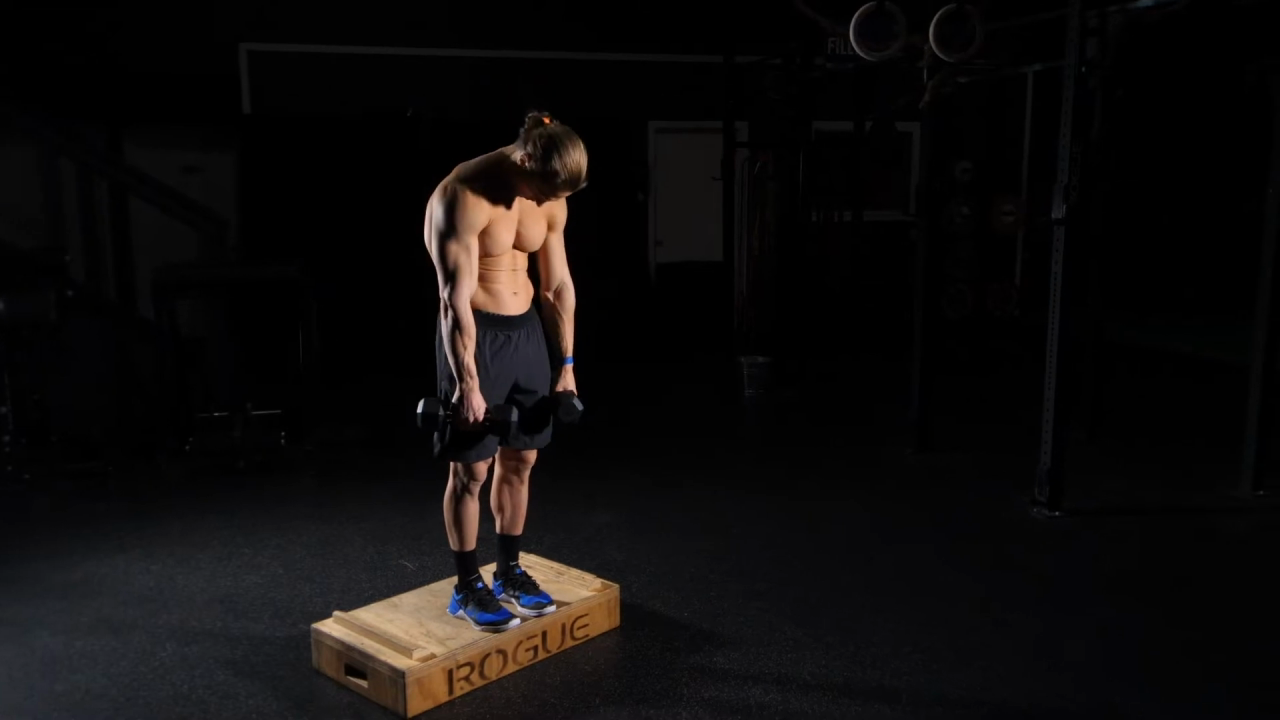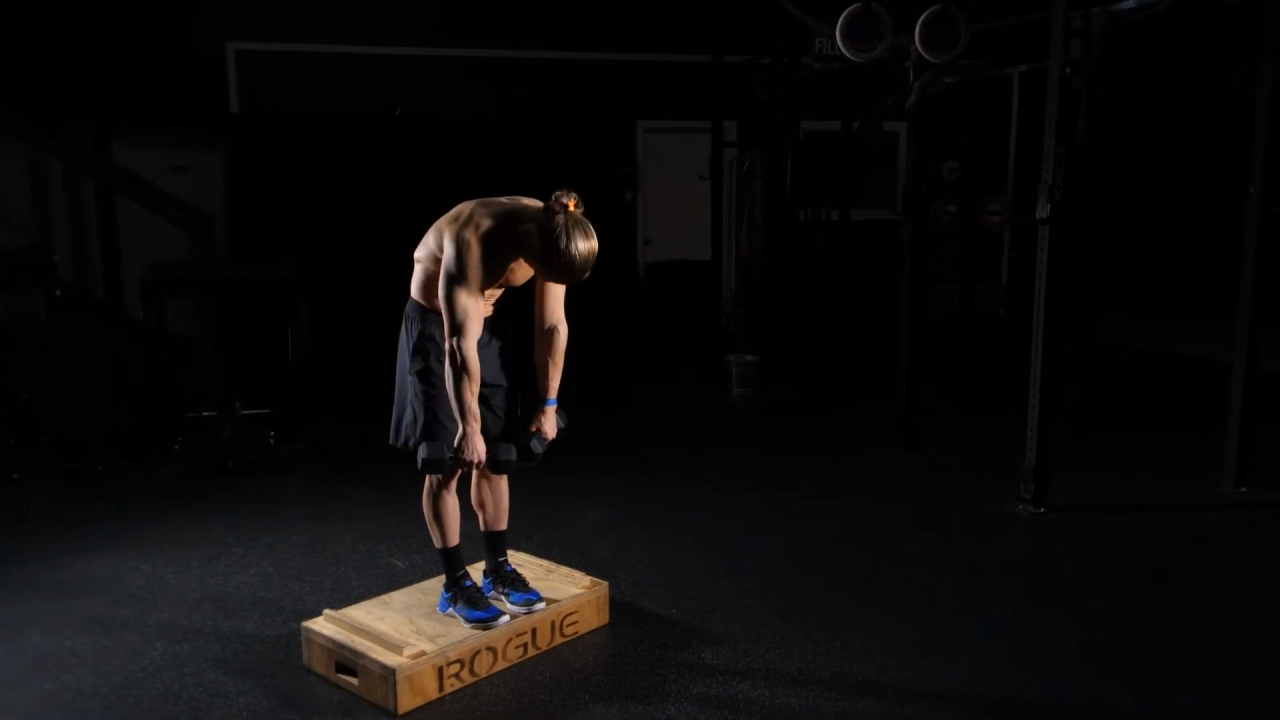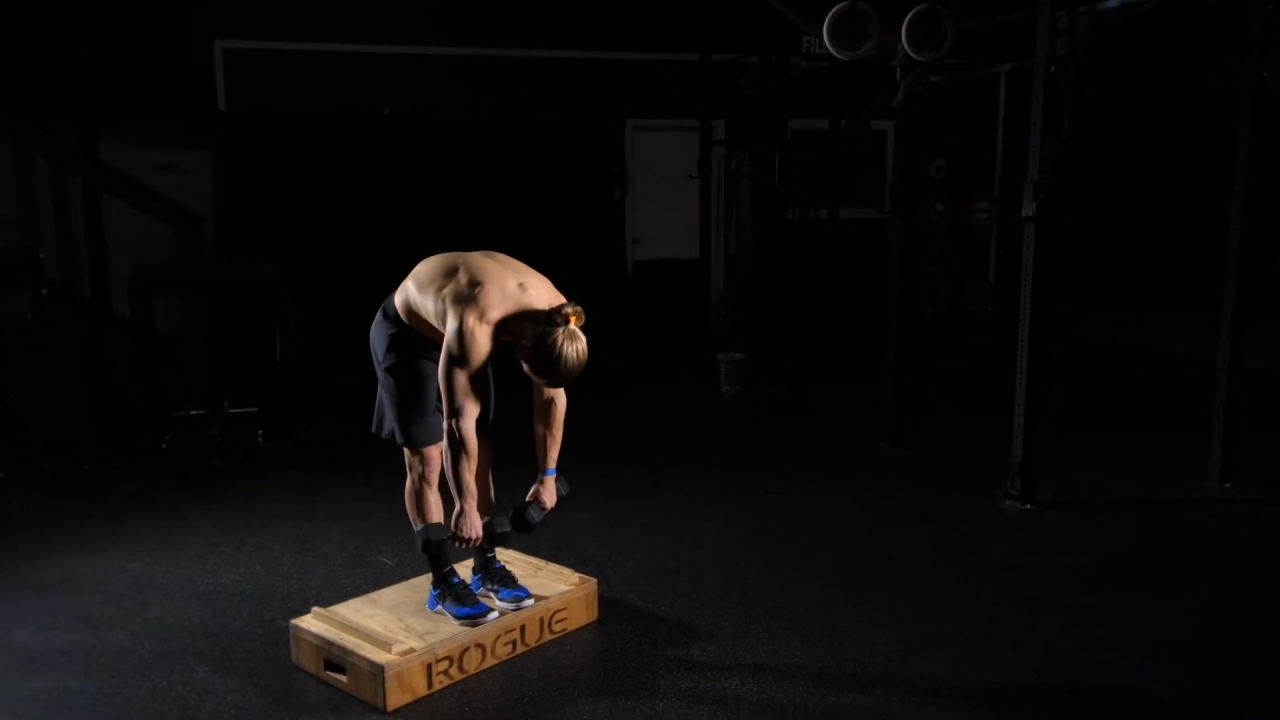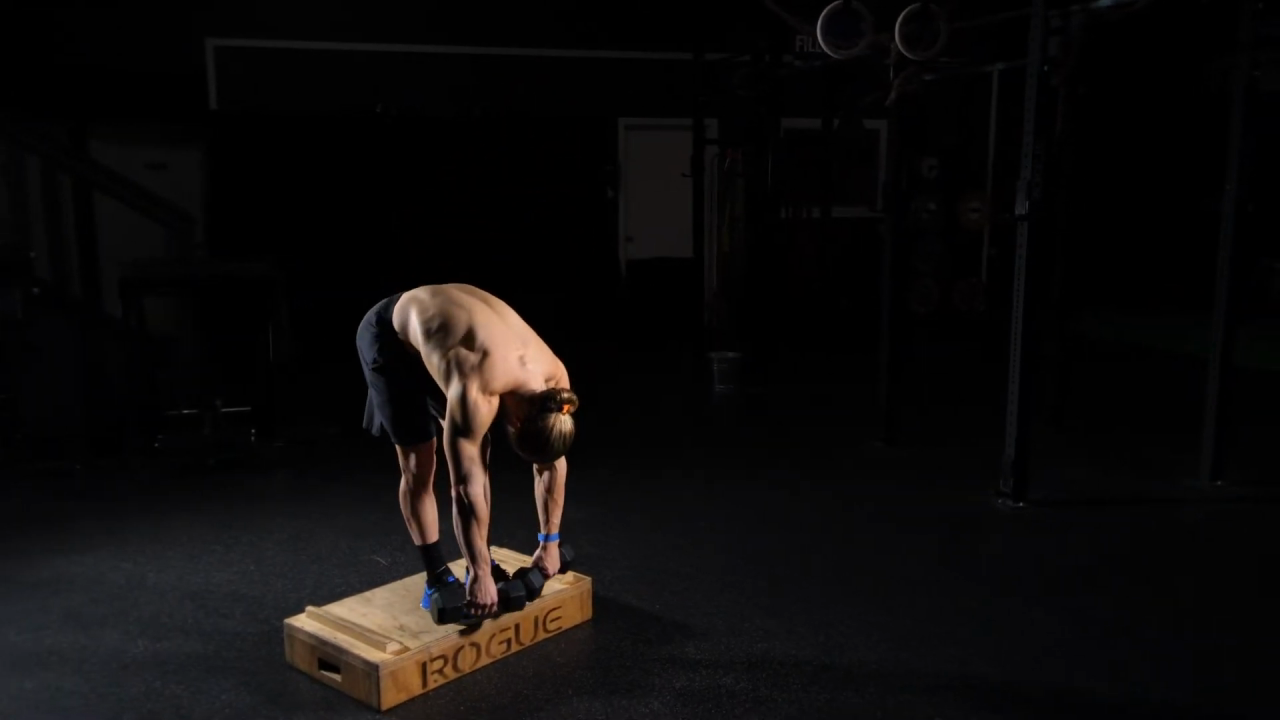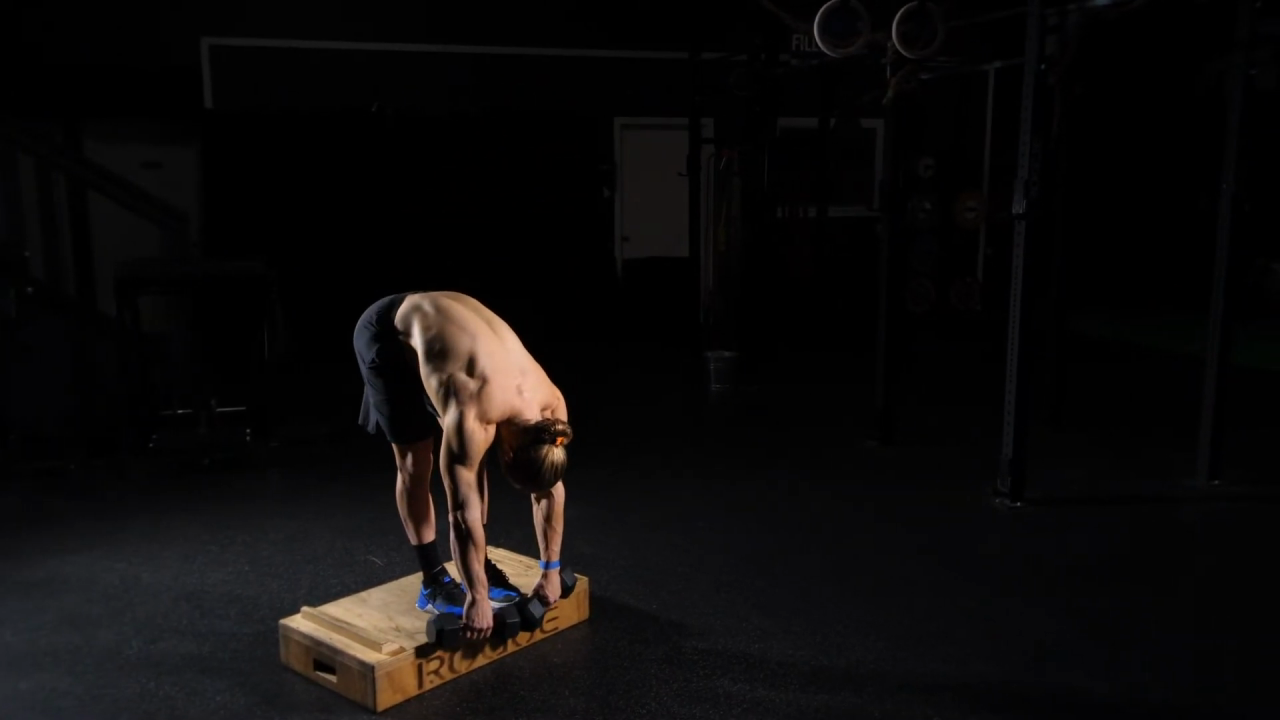
dt=1s
person 1, frame 1
left shoulder: (550, 200)
right shoulder: (463, 196)
left elbow: (558, 285)
right elbow: (455, 300)
left wrist: (566, 363)
right wrist: (468, 382)
left hip: (526, 332)
right hip: (476, 336)
left knee: (520, 460)
right knee: (471, 468)
left ankle: (509, 571)
right ankle: (467, 588)
person 1, frame 2
left shoulder: (551, 238)
right shoulder: (473, 240)
left elbow: (553, 327)
right elbow: (460, 345)
left wrist: (548, 405)
right wrist: (469, 428)
left hip: (489, 330)
right hip: (435, 330)
right knee: (448, 463)
left ankle: (497, 570)
right ankle: (456, 586)
person 1, frame 3
left shoulder: (554, 316)
right shoulder: (476, 325)
left elbow: (552, 396)
right elbow: (458, 421)
left wrist: (547, 475)
right wrist: (466, 508)
left hip: (455, 335)
right hip: (406, 335)
left knee: (480, 452)
right knee: (427, 460)
left ankle: (486, 567)
right ankle: (443, 584)
person 1, frame 4
left shoulder: (554, 377)
right shoulder: (477, 390)
left elbow: (553, 464)
right elbow: (465, 487)
left wrist: (550, 541)
right wrist: (479, 574)
left hip: (442, 323)
right hip: (390, 338)
left knee: (477, 451)
right knee: (420, 461)
left ankle: (484, 564)
right ankle: (438, 581)
person 1, frame 5
left shoulder: (551, 403)
right shoulder: (474, 416)
left elbow: (550, 490)
right elbow: (463, 511)
left wrist: (550, 569)
right wrist: (477, 597)
left hip: (443, 319)
right hip: (387, 334)
left knee: (470, 460)
right knee: (417, 461)
left ankle: (479, 565)
right ankle: (434, 583)
